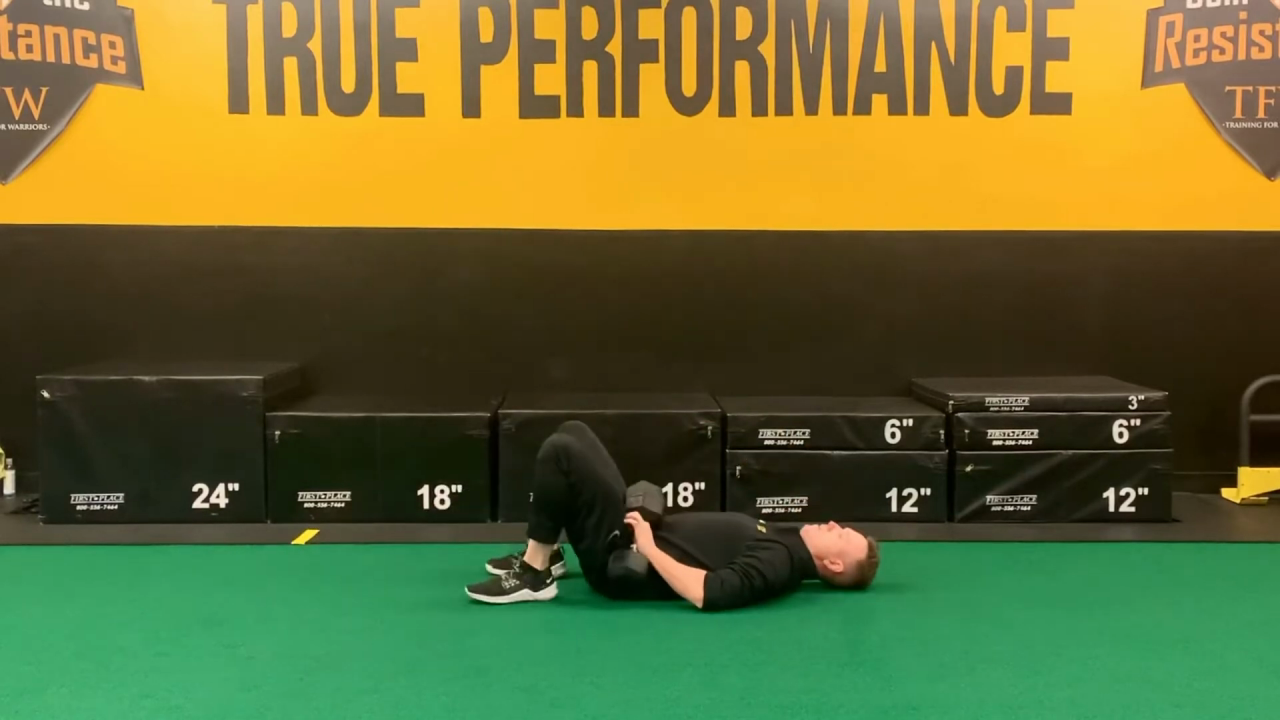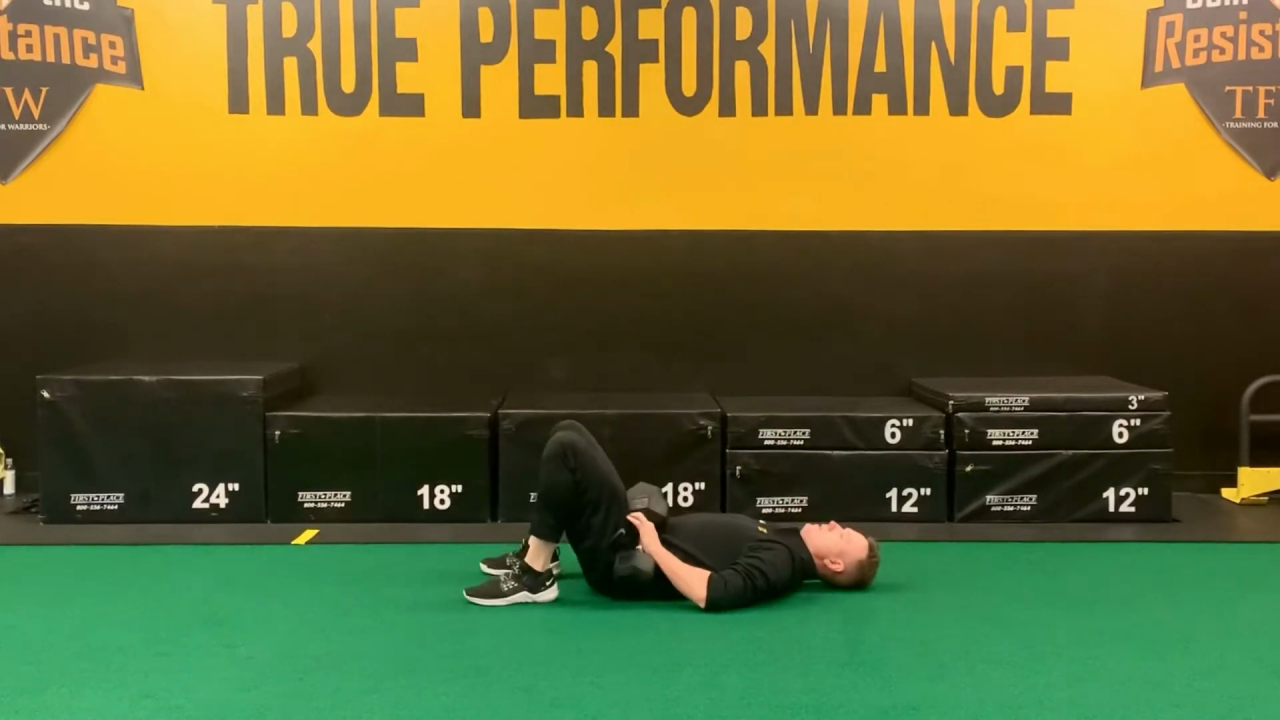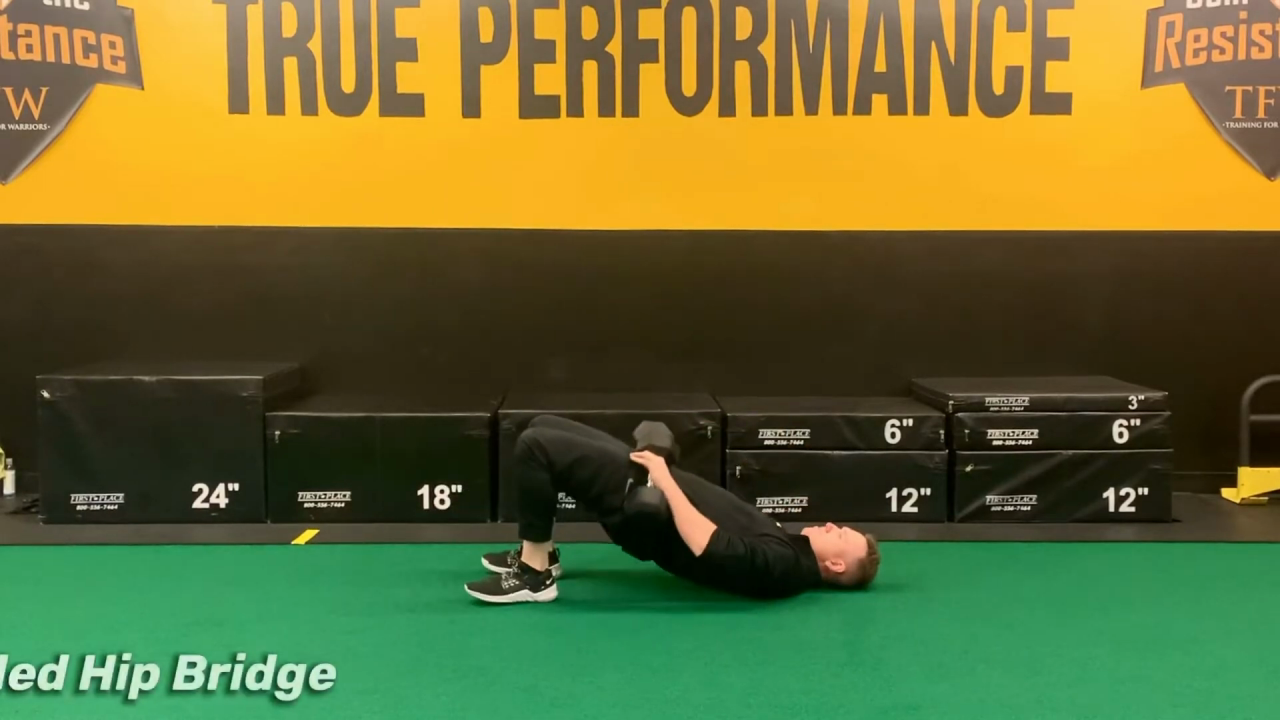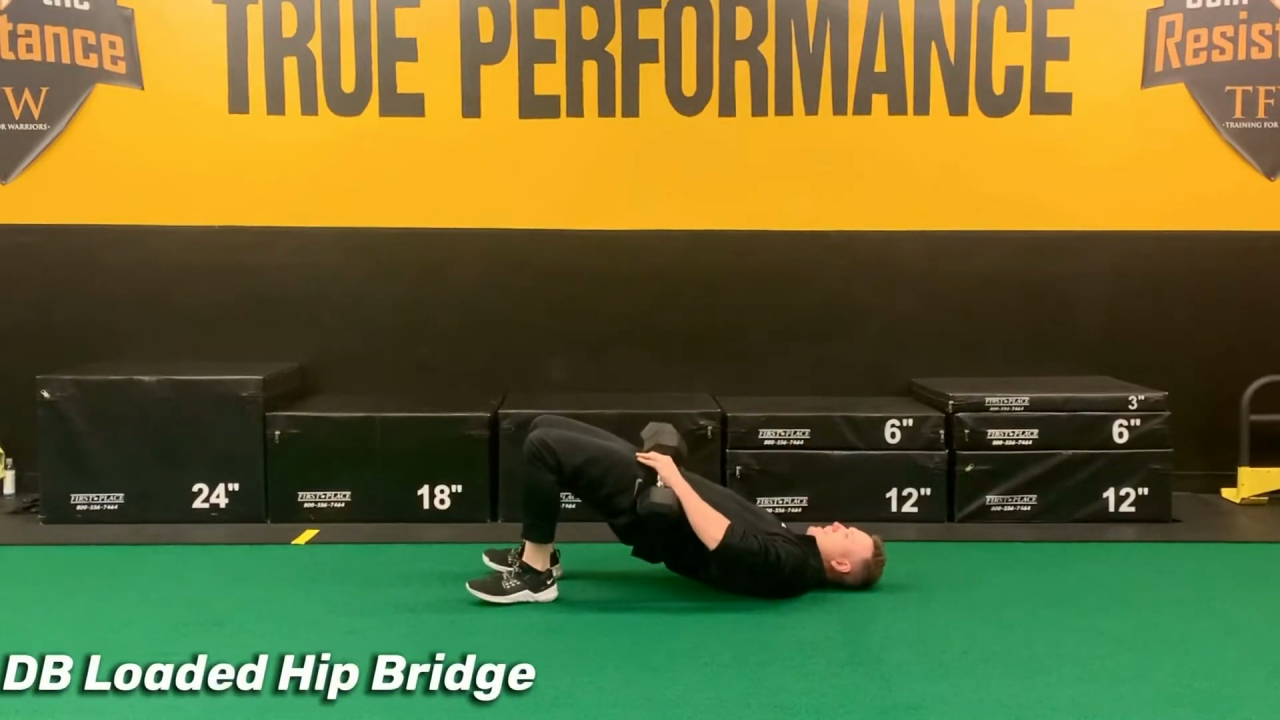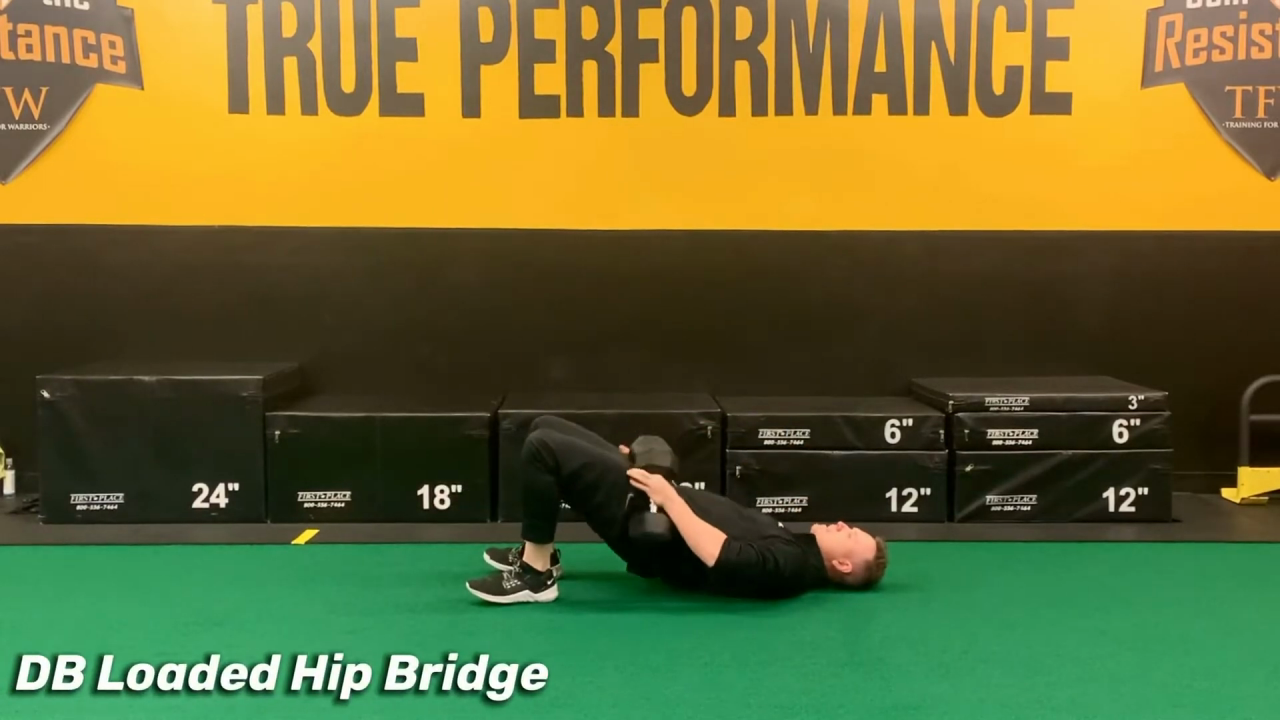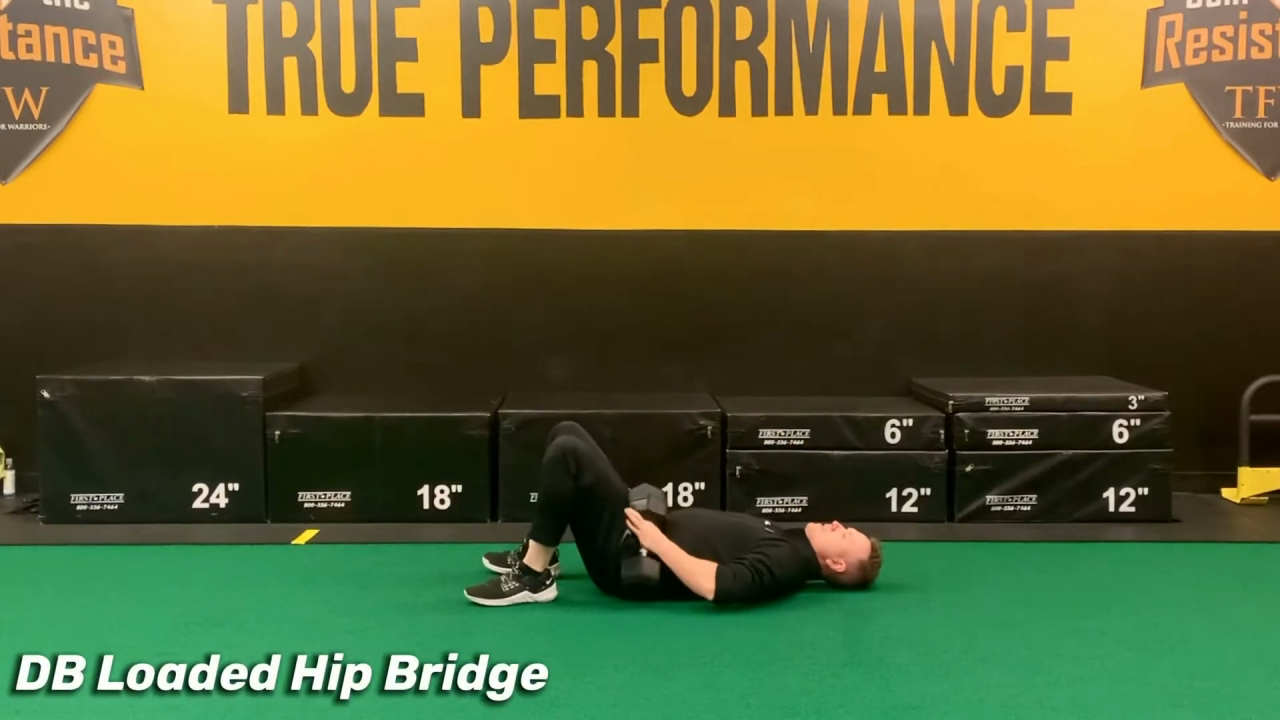
dt=0.4s
person 1, frame 1
left shoulder: (779, 565)
right shoulder: (783, 541)
left elbow: (709, 593)
left wrist: (649, 549)
right wrist: (651, 526)
right hip: (637, 534)
left knee: (559, 453)
right knee: (572, 434)
left ankle: (534, 574)
right ankle: (543, 555)
person 1, frame 2
left shoulder: (780, 565)
right shoulder: (781, 542)
left elbow: (711, 593)
left wrist: (654, 548)
right wrist: (653, 530)
left hip: (622, 558)
right hip: (634, 536)
left knee: (566, 448)
right knee: (569, 432)
left ankle: (533, 576)
right ankle: (535, 554)
person 1, frame 3
left shoulder: (781, 566)
right shoulder: (787, 546)
left elbow: (708, 548)
left wrist: (664, 482)
right wrist: (660, 474)
right hip: (652, 487)
left knee: (533, 446)
right knee: (543, 428)
left ankle: (533, 573)
right ankle: (540, 553)
person 1, frame 4
left shoulder: (790, 566)
right shoulder: (792, 545)
left elbow: (723, 541)
left wrist: (674, 480)
right wrist: (670, 475)
right hip: (658, 484)
left knee: (543, 446)
right knee: (545, 428)
left ankle: (534, 574)
right ankle: (538, 553)
person 1, frame 5
left shoulder: (791, 567)
right shoulder: (792, 544)
left elbow: (722, 557)
left wrist: (668, 498)
right wrist: (654, 477)
left hip: (643, 514)
right hip: (655, 503)
left knee: (542, 448)
right knee: (546, 428)
left ankle: (534, 574)
right ankle: (536, 552)
person 1, frame 6
left shoulder: (787, 564)
right shoulder: (783, 541)
left elbow: (717, 586)
left wrist: (658, 541)
right wrist: (648, 512)
left hip: (629, 560)
right hip: (645, 536)
left knee: (567, 453)
right knee: (567, 433)
left ankle: (533, 575)
right ankle: (536, 553)
